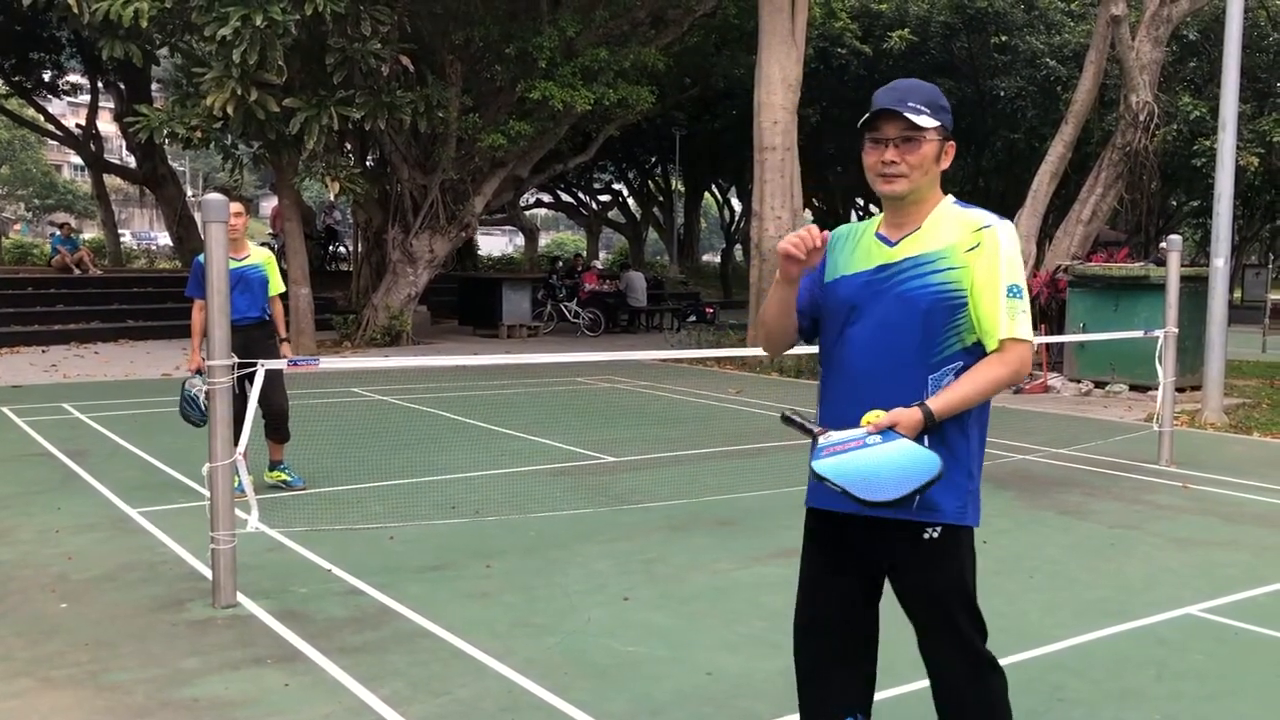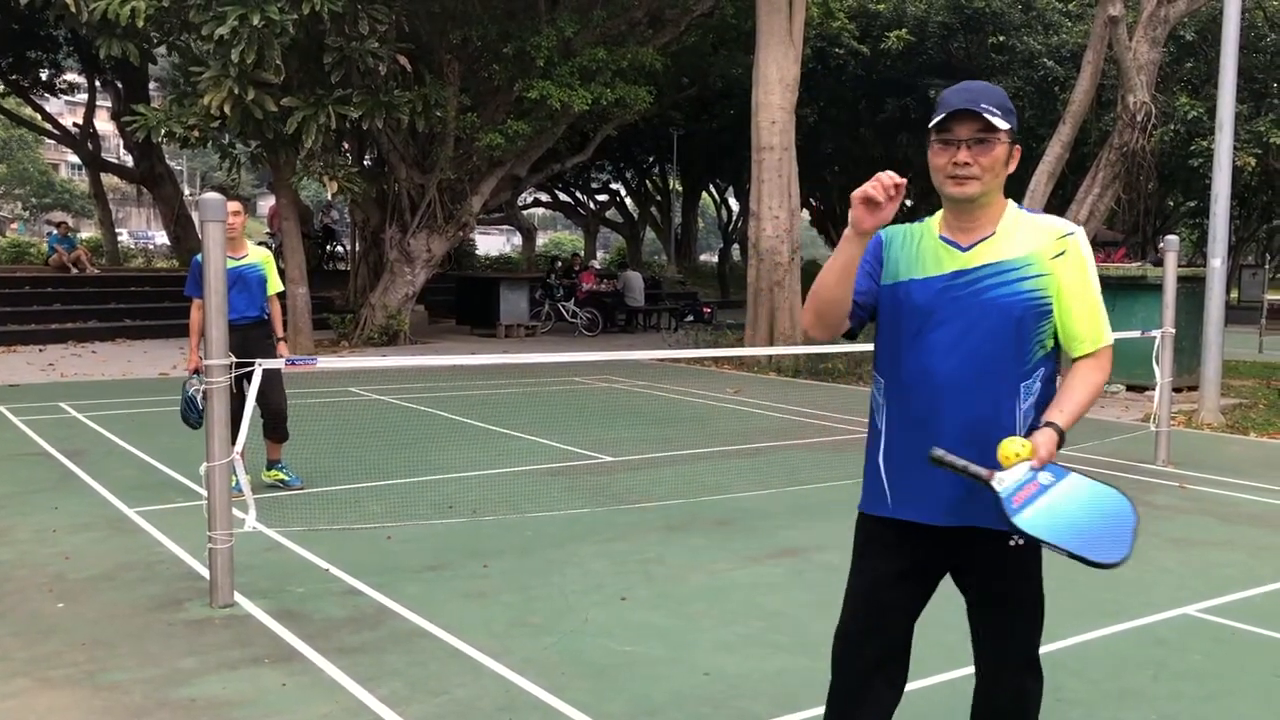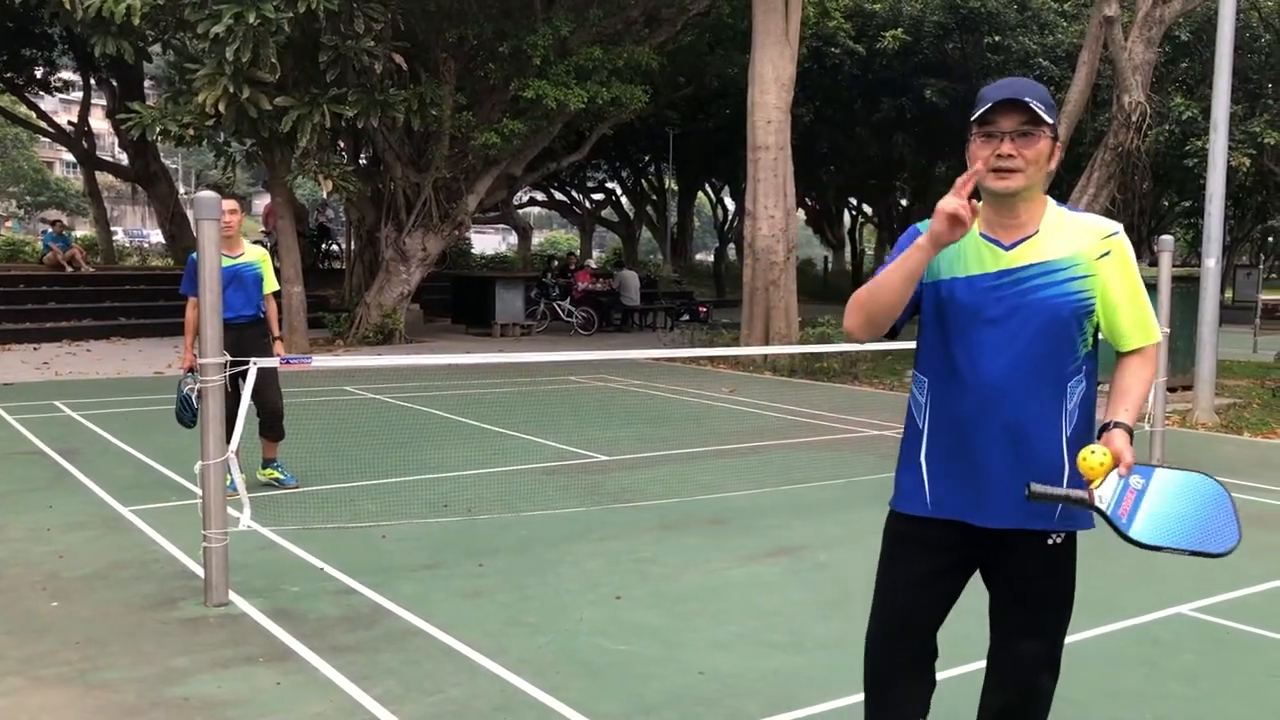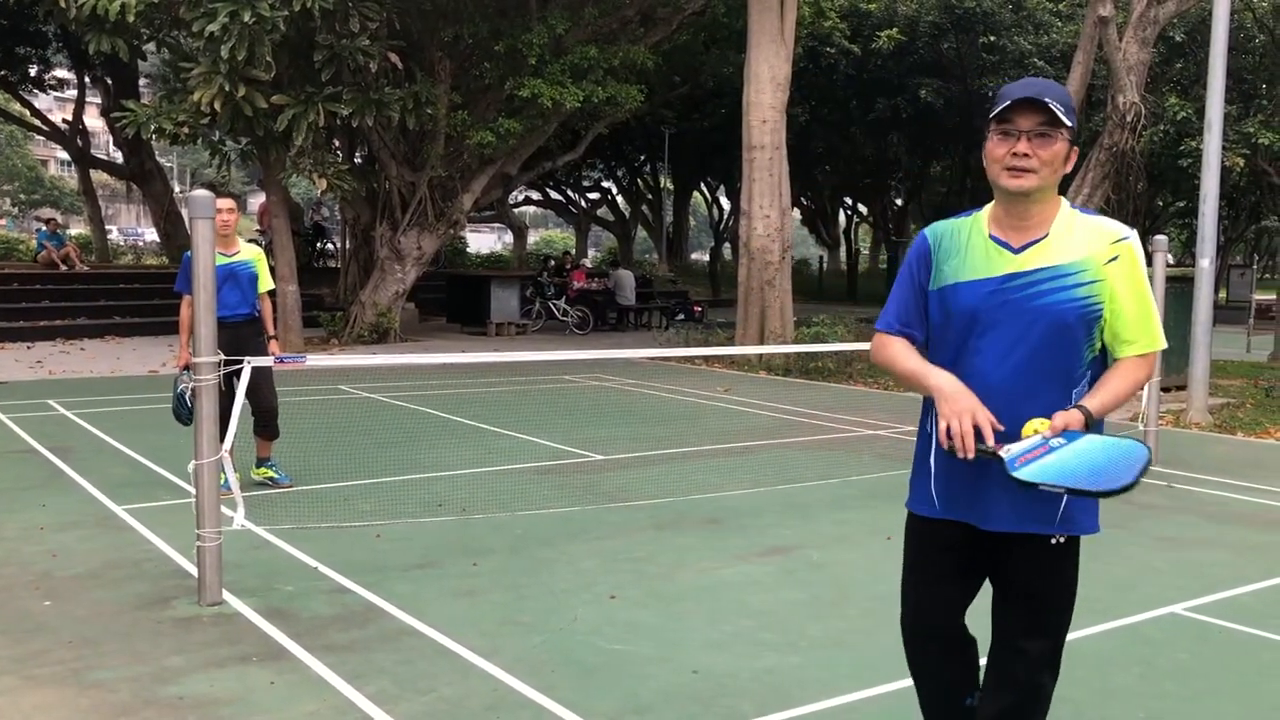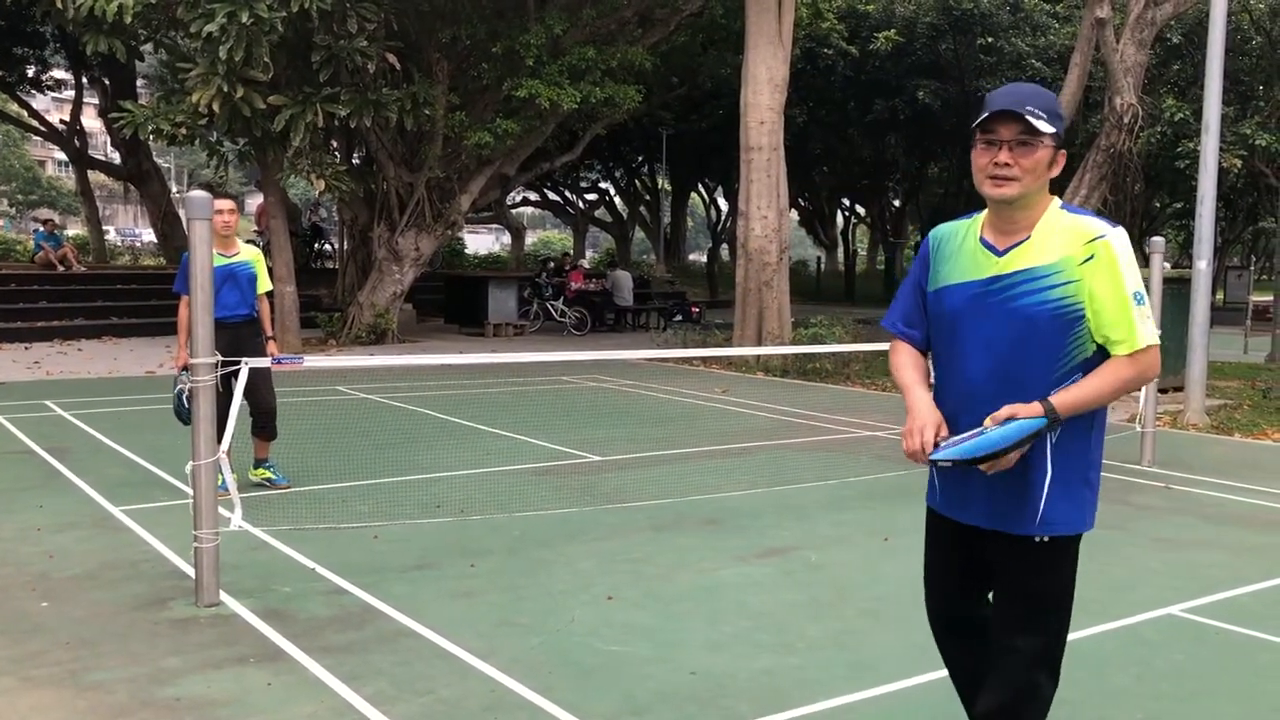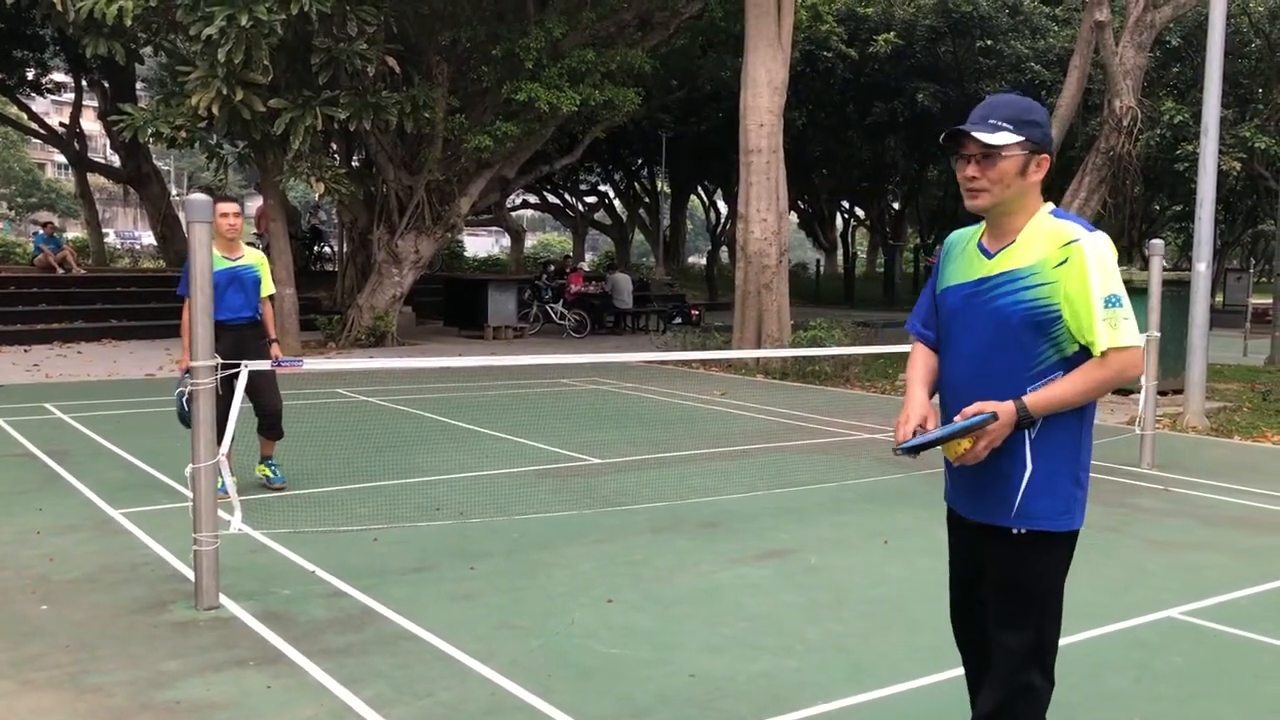
dt=0.3s
person 1, frame 1
left shoulder: (982, 235)
right shoulder: (841, 243)
left elbow: (1014, 354)
right elbow: (775, 343)
left wrist: (923, 413)
right wrist: (788, 279)
left hip: (930, 495)
right hip: (838, 490)
left knee: (957, 654)
right knee: (825, 647)
person 1, frame 2
left shoulder: (1056, 242)
right shoulder: (894, 244)
left elbow: (1093, 354)
right elbow: (819, 327)
left wrist: (1050, 428)
right wrist: (858, 233)
left hip: (1001, 501)
right hip: (898, 497)
left knee: (1007, 666)
right knee: (863, 649)
person 1, frame 3
left shoulder: (1098, 241)
right shoulder: (931, 241)
left elbow: (1138, 349)
right elbow: (860, 326)
left wrist: (1119, 425)
right wrist: (929, 242)
left hip: (1040, 501)
right hip: (931, 493)
left knee: (1024, 665)
right knee: (895, 641)
person 1, frame 4
left shoulder: (1108, 245)
right shoulder: (939, 242)
left elbow: (1140, 355)
right elbow: (887, 342)
left wrist: (1083, 415)
right wrist: (943, 385)
left hip: (1044, 500)
right hip: (943, 492)
left knee: (1023, 661)
right knee: (927, 631)
person 1, frame 5
left shoulder: (1094, 243)
right shoulder: (943, 243)
left elbow: (1139, 358)
right elbow: (905, 341)
left wrist: (1044, 411)
right wrist: (919, 402)
left hip: (1042, 498)
right hip: (954, 490)
left knee: (1022, 658)
right knee: (953, 623)
person 1, frame 6
left shoulder: (1076, 246)
right shoulder: (956, 248)
left elbow: (1123, 360)
right elbow: (927, 341)
left wrist: (1019, 411)
right wrist: (919, 398)
left hip: (1037, 496)
right hip: (970, 487)
left knee: (1018, 652)
right knee: (976, 633)
person 2, frame 1
left shoulder: (265, 257)
right shoulder: (205, 262)
right elbow: (200, 309)
left wrist: (283, 341)
right wrist: (195, 352)
left hip: (261, 337)
right hip: (226, 341)
left knee: (277, 406)
right knee: (233, 411)
left ankle: (276, 468)
right ankle: (240, 474)
person 2, frame 2
left shoulder: (263, 256)
right shoulder: (204, 261)
right elbow: (198, 308)
left wrist: (281, 339)
right wrist: (193, 351)
left hip: (260, 336)
right hip: (224, 340)
left knee: (275, 405)
right knee: (230, 410)
left ankle: (274, 467)
right ankle: (237, 473)
person 2, frame 3
left shoulder: (260, 255)
right shoulder: (200, 259)
right elbow: (193, 307)
left wrist: (277, 339)
right wrist: (188, 350)
left hip: (256, 335)
right hip: (220, 338)
left knee: (272, 404)
right knee: (226, 410)
left ankle: (270, 466)
right ankle: (232, 471)
person 2, frame 4
left shoulder: (255, 253)
right shoulder: (195, 257)
right elbow: (188, 304)
left wrist: (272, 337)
right wrist: (184, 348)
left hip: (250, 334)
right hip: (215, 336)
left knee: (266, 403)
right knee: (219, 408)
left ankle: (263, 465)
right ankle: (226, 471)
person 2, frame 5
left shoulder: (254, 255)
right elbow: (186, 305)
left wrist: (270, 338)
right wrist: (182, 348)
left hip: (249, 335)
right hip: (213, 337)
left knee: (265, 404)
right knee: (218, 409)
left ankle: (261, 466)
right ankle: (223, 471)
person 2, frame 6
left shoulder: (258, 258)
right elbow: (190, 308)
left wrist: (273, 341)
right wrist: (186, 351)
left hip: (253, 337)
right hip: (218, 339)
left knee: (271, 405)
right knee: (220, 412)
left ankle: (267, 463)
right ankle: (223, 473)
